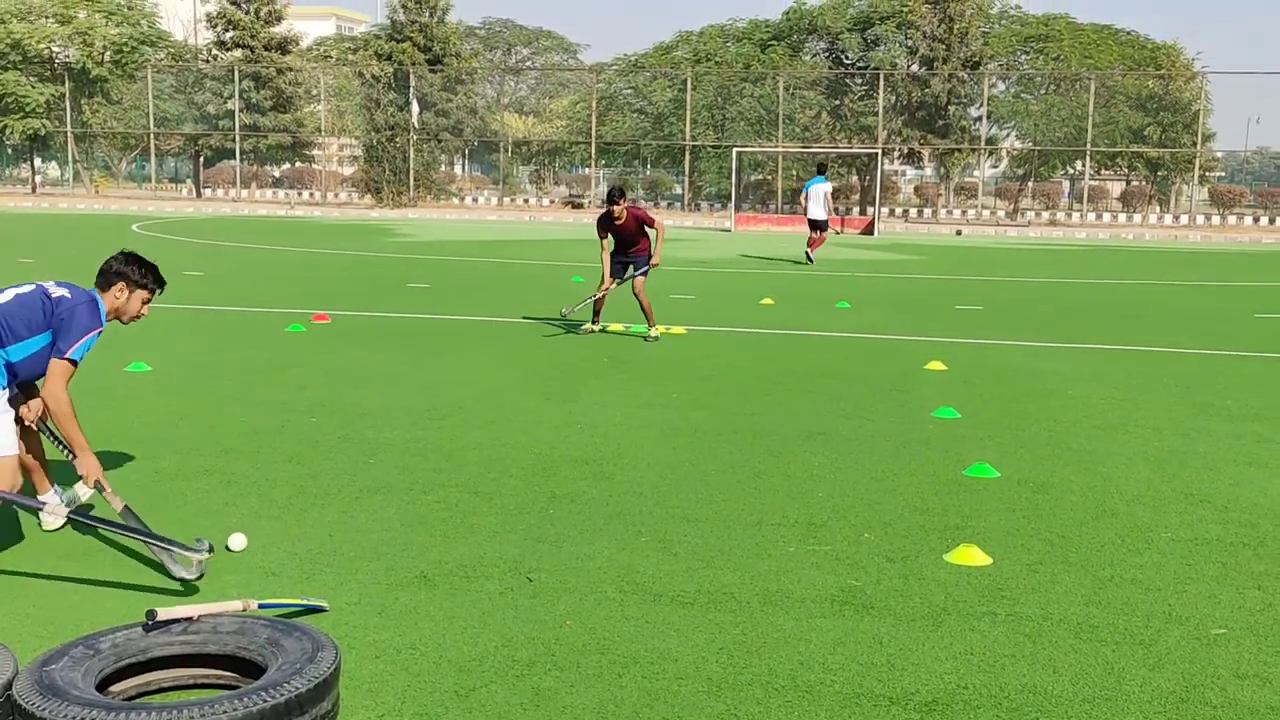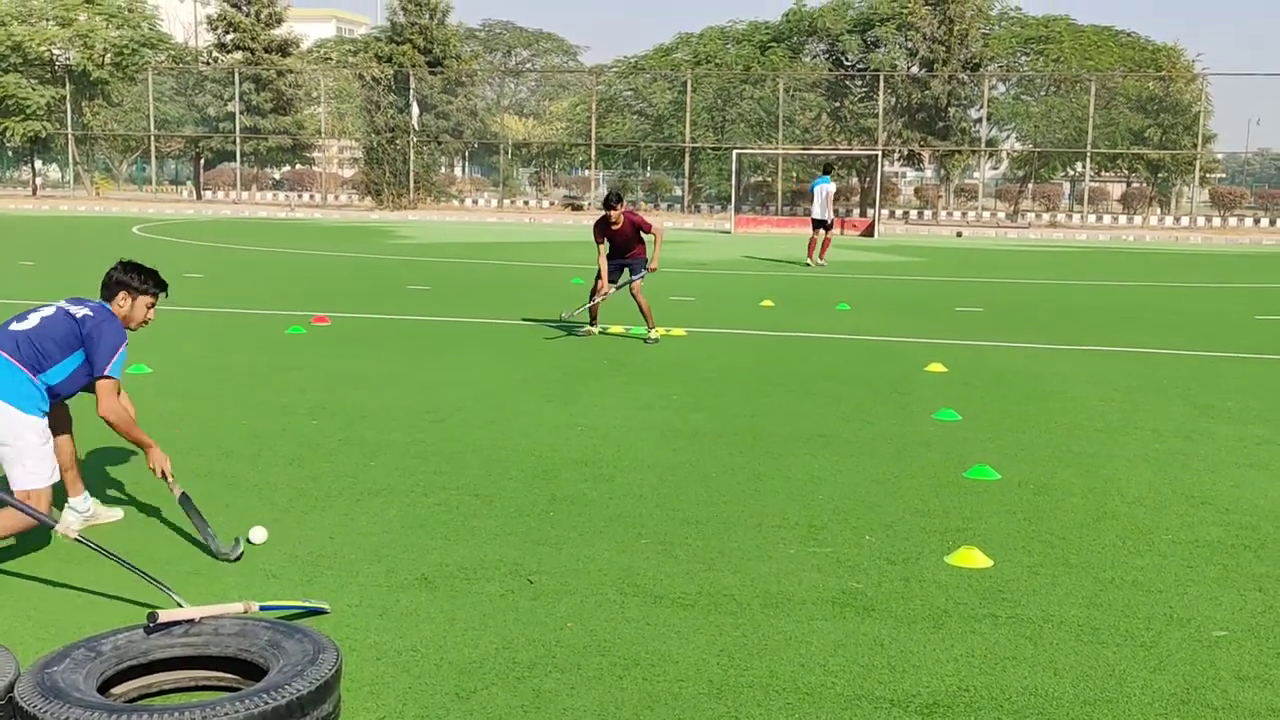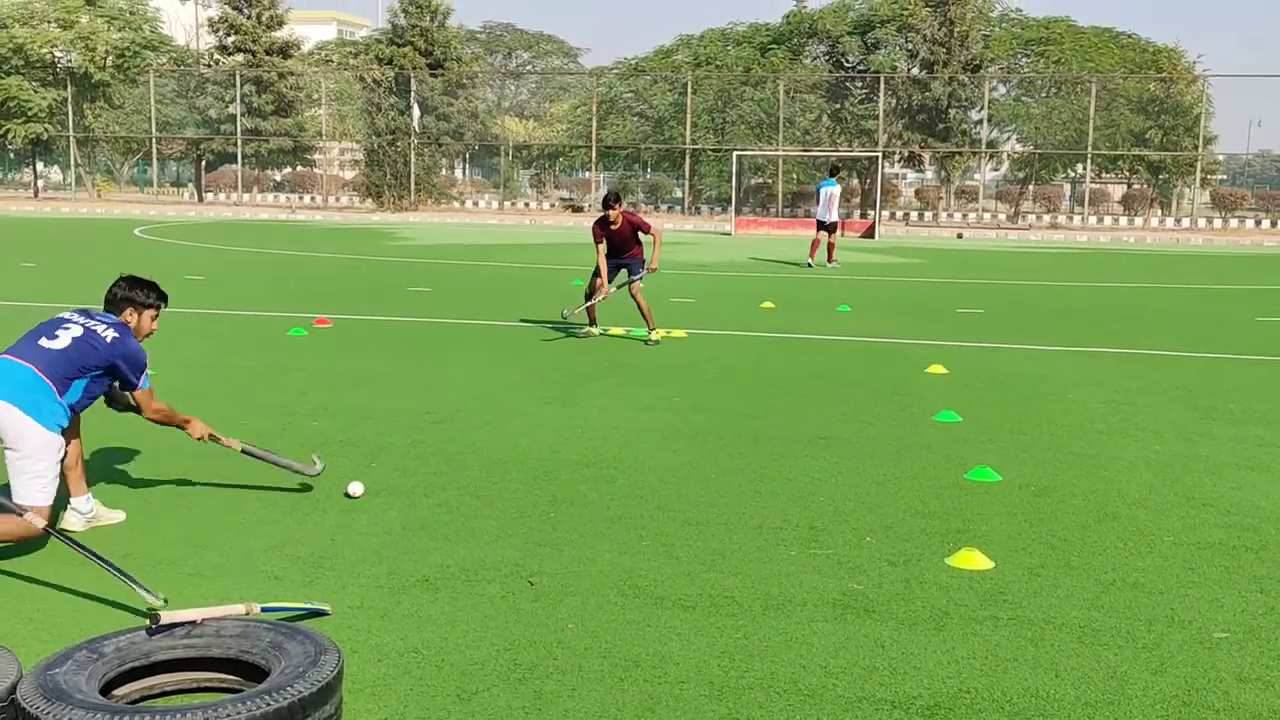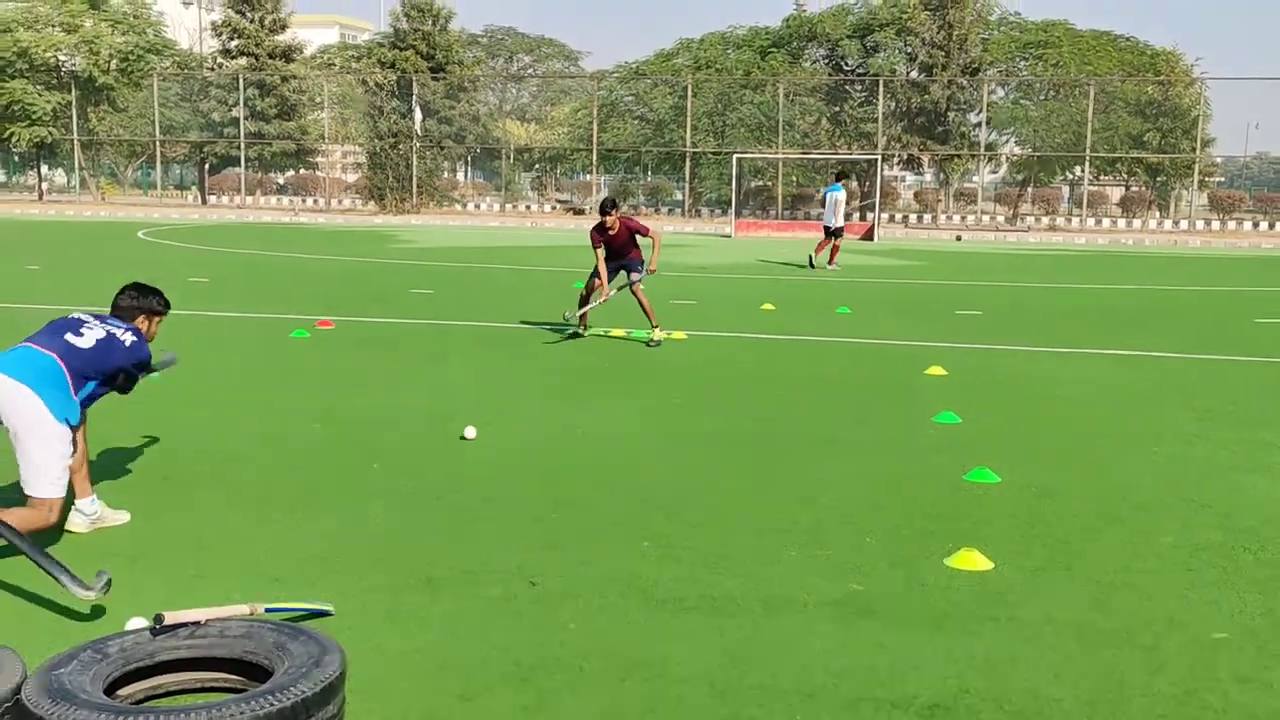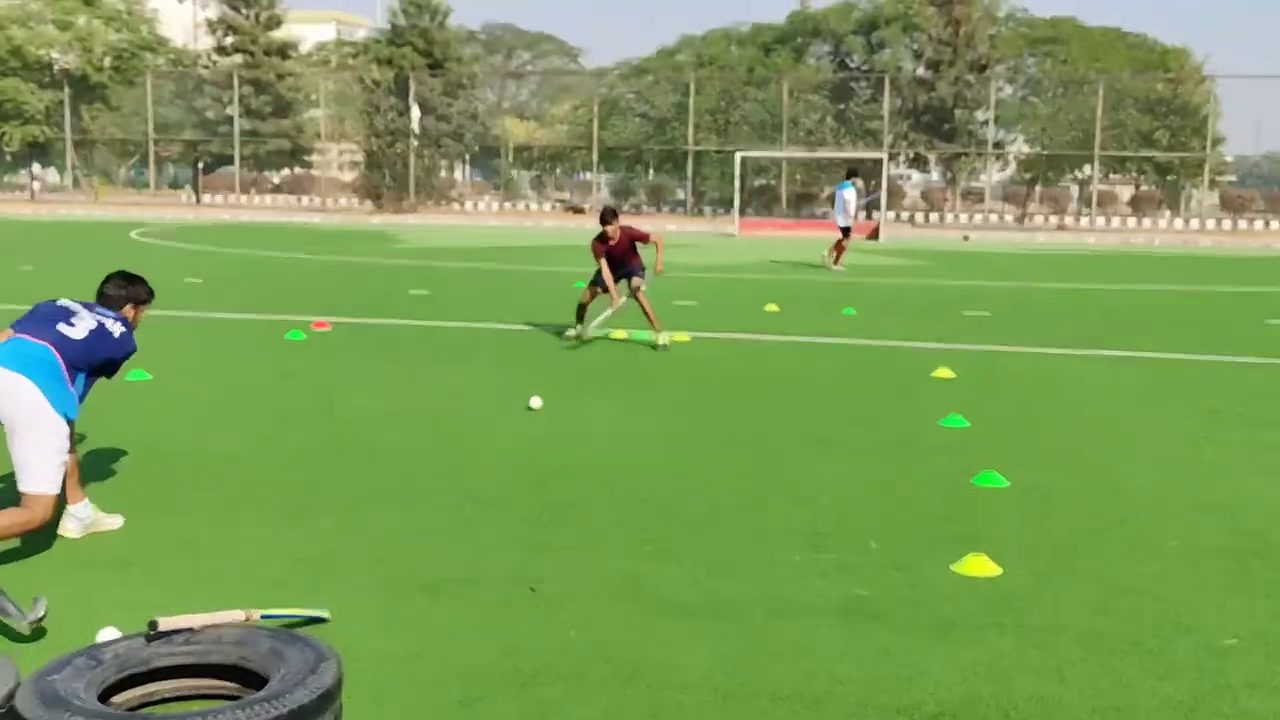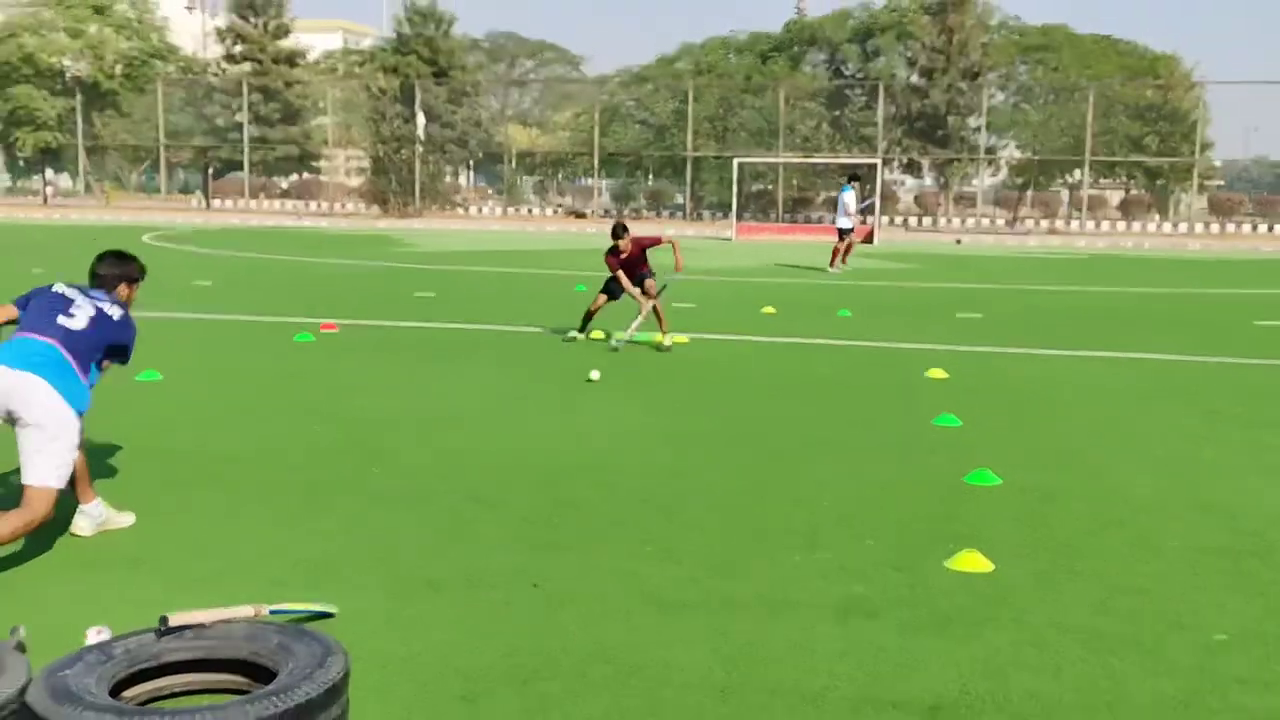
dt=0.1s
person 1, frame 1
left shoulder: (66, 295)
right shoulder: (85, 318)
right elbow: (53, 389)
left wrist: (33, 399)
right wrist: (83, 452)
left knee: (25, 418)
left ankle: (50, 499)
person 1, frame 2
left shoulder: (77, 310)
right shoulder: (111, 330)
right elbow: (108, 409)
left wrist: (119, 398)
right wrist: (150, 448)
left knee: (56, 416)
right knee: (34, 509)
left ankle: (80, 507)
person 1, frame 3
left shoulder: (75, 317)
right shoulder: (126, 346)
right elbow: (151, 409)
right wrist: (188, 423)
right hip: (28, 410)
left knee: (69, 419)
right knee: (34, 522)
left ankle: (81, 508)
person 1, frame 4
left shoulder: (79, 319)
right shoulder: (139, 350)
right elbow: (121, 387)
right hip: (37, 400)
left knee: (73, 418)
right knee: (44, 515)
left ankle: (85, 509)
person 1, frame 5
left shoulder: (55, 306)
right shoulder: (124, 340)
right hip: (36, 391)
left knee: (63, 427)
right knee: (36, 513)
left ankle: (78, 512)
person 1, frame 6
left shoulder: (51, 291)
right shoulder: (124, 324)
right hip: (47, 390)
left knee: (66, 423)
right knee: (37, 510)
left ankle: (90, 511)
